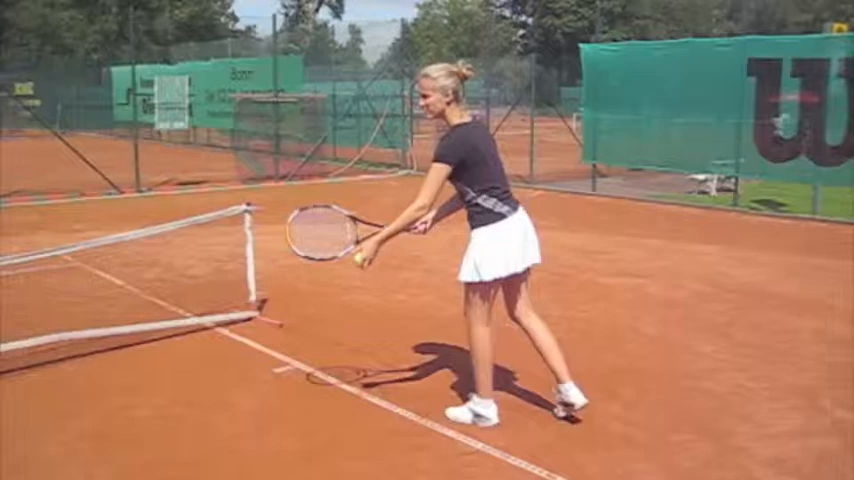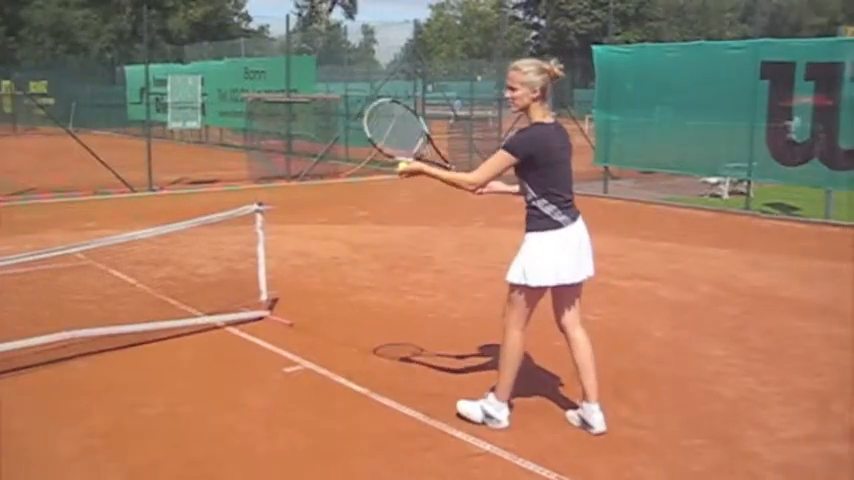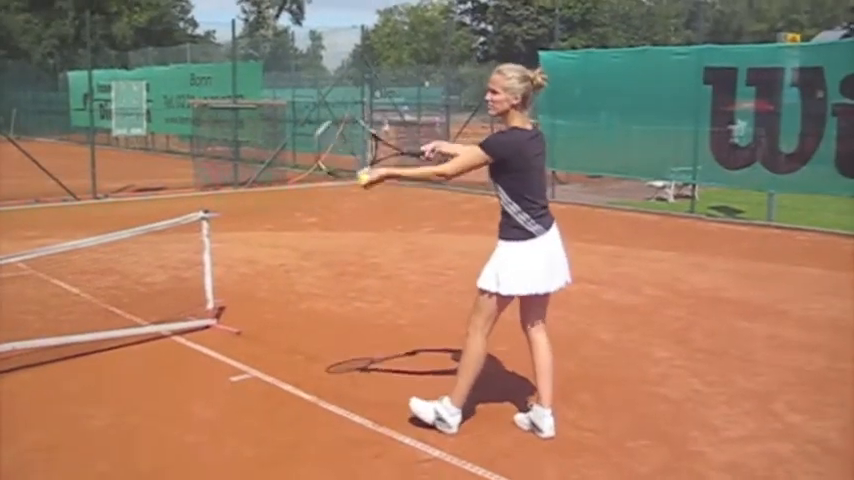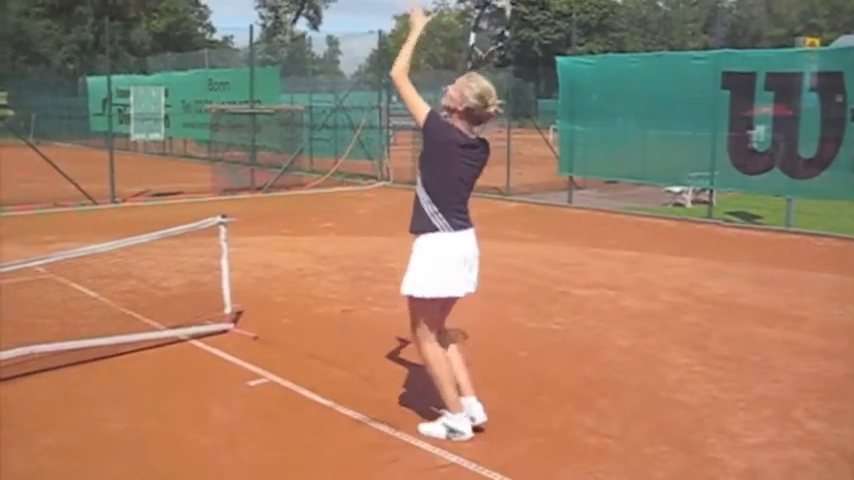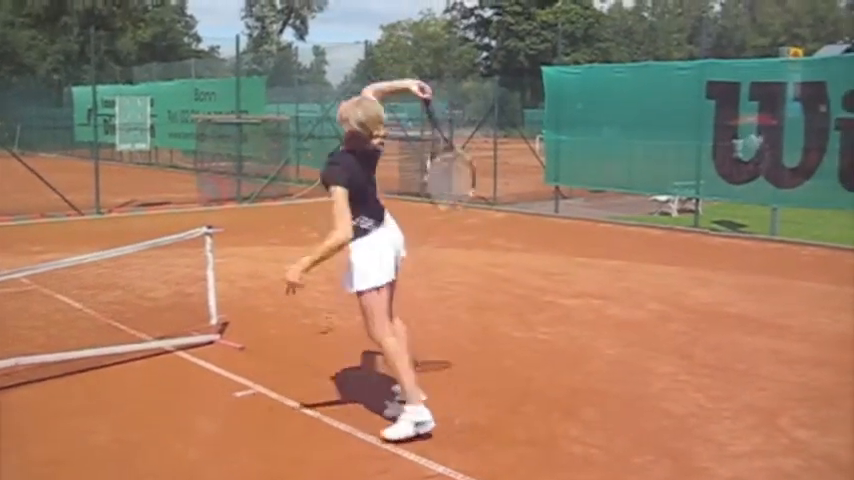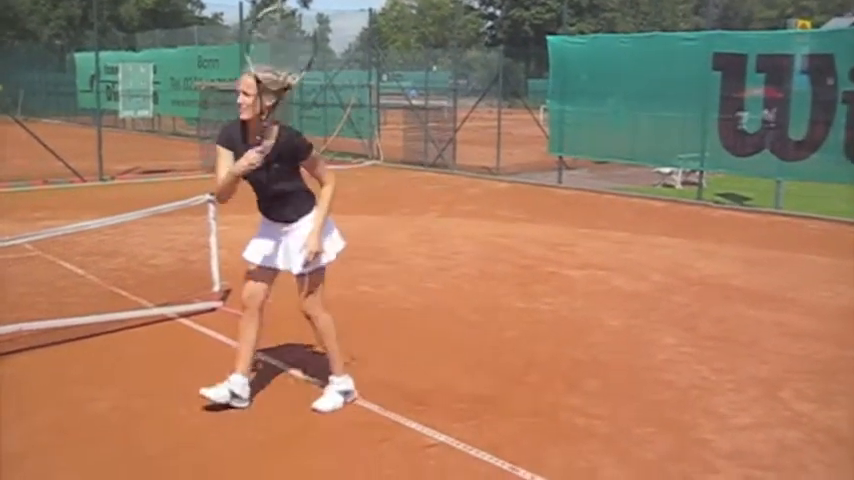
dt=0.7s
person 1, frame 1
left shoulder: (453, 142)
right shoulder: (475, 128)
left elbow: (420, 205)
left wrist: (378, 239)
right wrist: (434, 218)
left hip: (494, 235)
right hip: (515, 225)
left knee: (477, 318)
right knee: (522, 312)
left ankle: (483, 406)
right ankle: (568, 390)
person 1, frame 2
left shoulder: (529, 138)
right shoulder: (557, 132)
left elbow: (471, 181)
left wrist: (420, 168)
right wrist: (501, 186)
left hip: (547, 241)
right hip: (572, 234)
left knee: (514, 322)
right knee: (570, 322)
left ankle: (497, 407)
right ankle: (592, 410)
person 1, frame 3
left shoulder: (505, 141)
right shoulder: (532, 135)
left elbow: (447, 171)
left wrist: (386, 173)
right wrist: (447, 147)
left hip: (520, 249)
right hip: (544, 241)
left knee: (478, 327)
right knee: (535, 328)
left ankle: (449, 411)
right ankle: (543, 414)
person 1, frame 4
left shoulder: (437, 132)
right shoulder: (480, 149)
left elbow: (398, 77)
left hip: (437, 247)
right hip: (464, 243)
left knee: (425, 337)
right knee: (437, 331)
left ankle: (456, 418)
right ankle: (470, 403)
person 1, frame 5
left shoulder: (341, 172)
right shoulder: (366, 146)
left elbow: (342, 233)
right elbow: (370, 92)
left wrist: (301, 267)
right wrist: (402, 84)
left hip: (371, 245)
right hip: (378, 236)
left knee: (378, 329)
right knee: (387, 316)
left ankle: (417, 409)
right ankle: (410, 392)
person 1, frame 6
left shoulder: (291, 141)
right shoulder: (231, 135)
left elbow: (327, 182)
right elbow: (221, 194)
left wrist: (317, 232)
right wrist: (238, 169)
left hip: (303, 225)
right hip: (271, 225)
left knee: (311, 306)
right knee: (250, 299)
left ankle: (341, 382)
right ankle: (237, 385)
